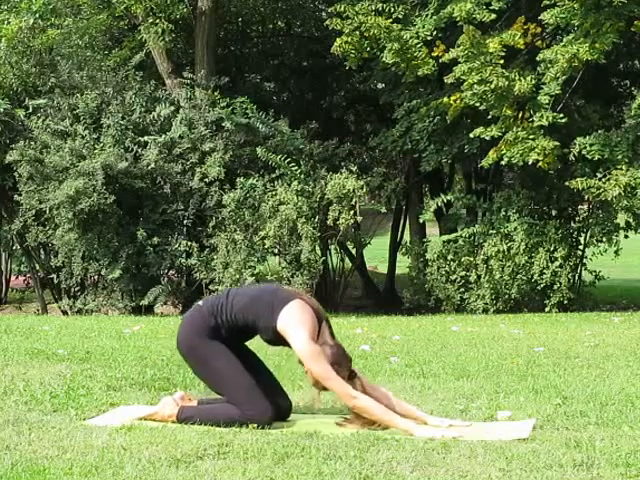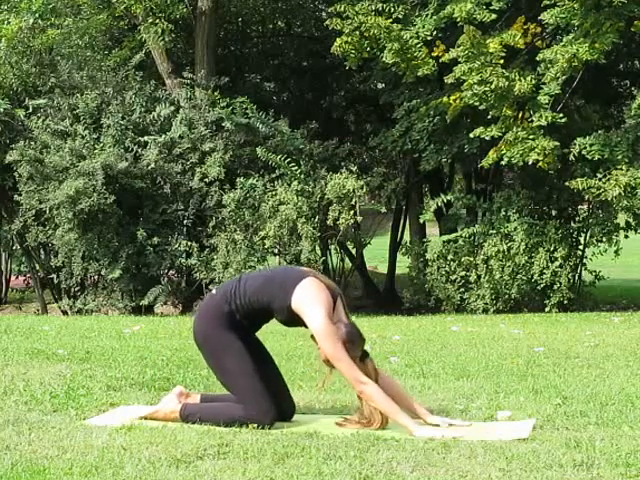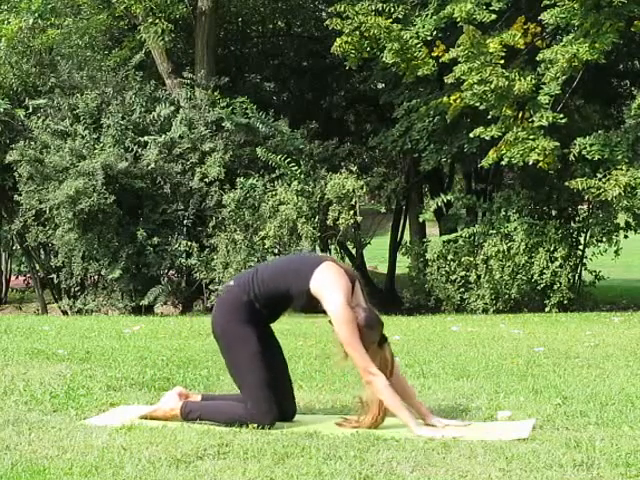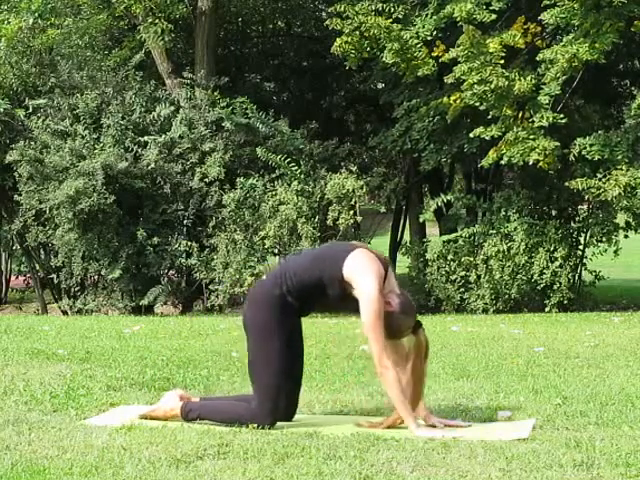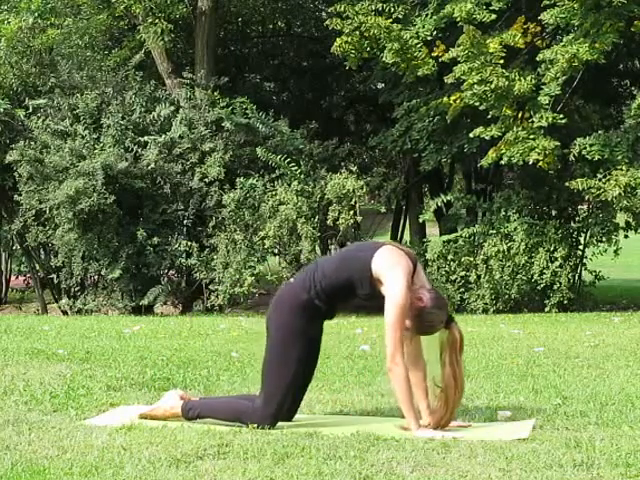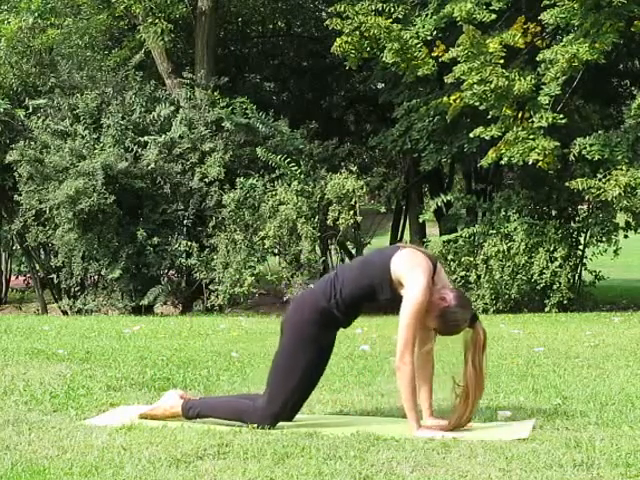
dt=0.5s
person 1, frame 1
left shoulder: (321, 334)
right shoulder: (306, 340)
left elbow: (366, 387)
right elbow: (352, 397)
left wrist: (428, 417)
right wrist: (414, 428)
left hip: (222, 334)
right hip: (199, 332)
left knee: (280, 407)
right knee: (259, 414)
left ankle: (190, 402)
right ankle: (176, 412)
person 1, frame 2
left shoulder: (334, 310)
right shoulder: (321, 318)
left elbow: (374, 371)
right elbow: (362, 382)
left wrist: (427, 415)
right wrist: (415, 427)
left hip: (236, 324)
right hip: (215, 321)
left knee: (284, 410)
right knee: (262, 415)
left ankle: (191, 398)
right ankle: (177, 410)
person 1, frame 3
left shoulder: (354, 297)
right shoulder: (339, 302)
left elbow: (386, 365)
right elbow: (370, 372)
left wrist: (427, 415)
right wrist: (416, 426)
left hip: (254, 314)
right hip: (236, 312)
left knee: (284, 410)
right knee: (263, 415)
left ankle: (191, 397)
right ankle: (179, 408)
person 1, frame 4
left shoulder: (385, 283)
right shoulder: (372, 289)
left elbow: (398, 359)
right elbow: (384, 365)
right wrist: (414, 426)
left hip: (287, 309)
right hip: (269, 305)
left knee: (283, 410)
right knee: (265, 416)
left ankle: (191, 398)
right ankle: (178, 408)
person 1, frame 5
left shoulder: (415, 284)
right shoulder: (400, 282)
left elbow: (413, 354)
right elbow: (395, 361)
left wrist: (427, 413)
right wrist: (414, 425)
left hip: (310, 311)
right hip: (295, 306)
left knee: (284, 410)
right knee: (265, 415)
left ankle: (191, 399)
right ankle: (179, 407)
person 1, frame 6
left shoulder: (433, 282)
right shoulder: (420, 282)
left elbow: (424, 353)
right elbow: (404, 360)
left wrist: (428, 415)
right wrist: (415, 426)
left hip: (326, 317)
right hip: (313, 314)
left knee: (284, 409)
right knee: (267, 414)
left ankle: (189, 398)
right ankle: (181, 406)
